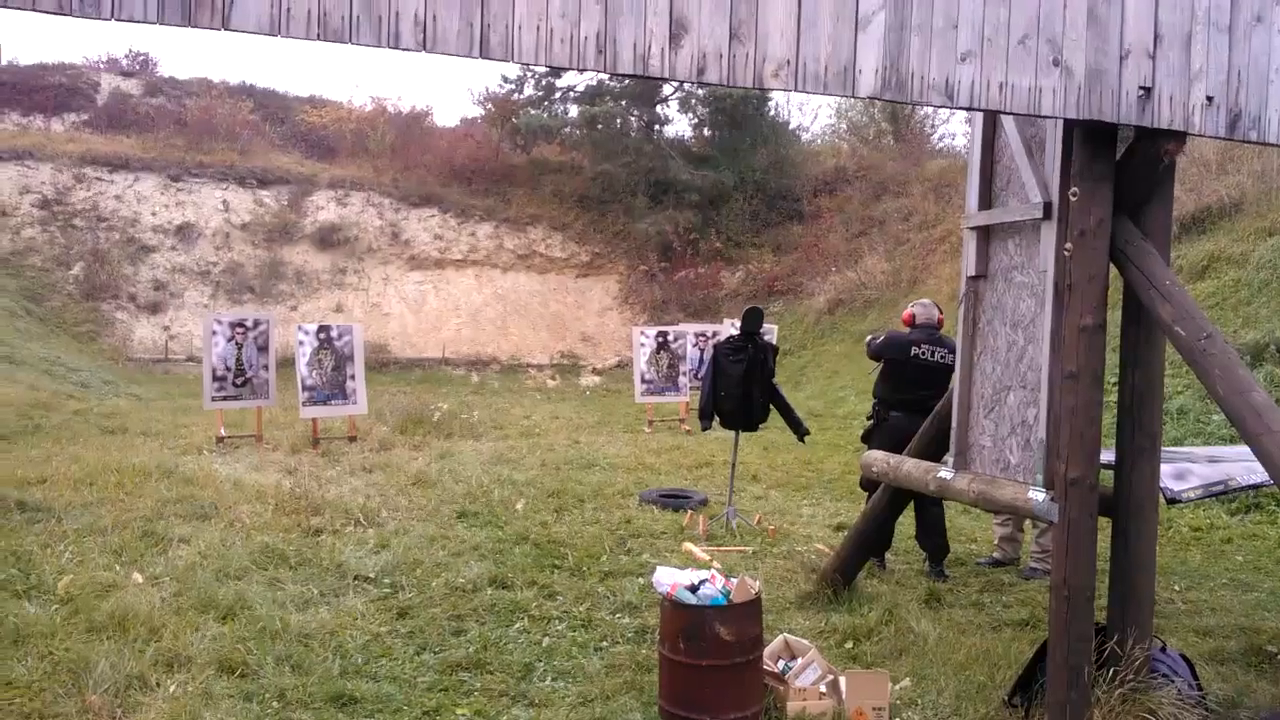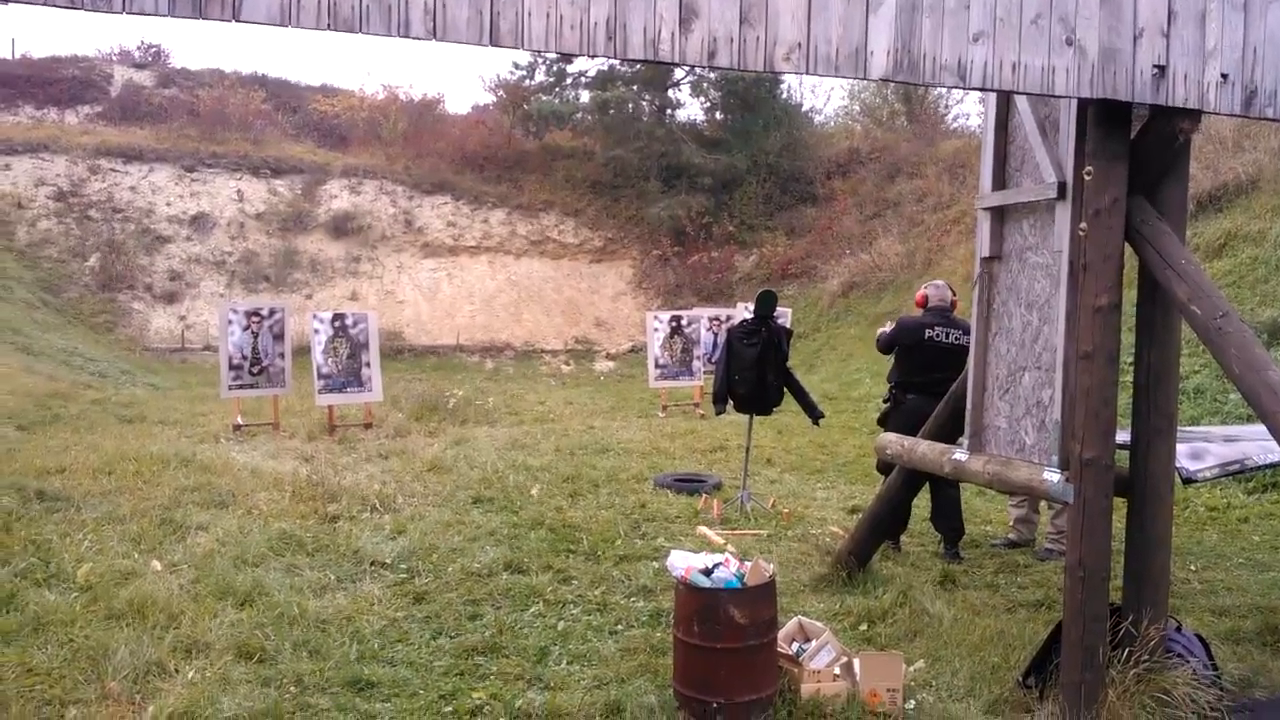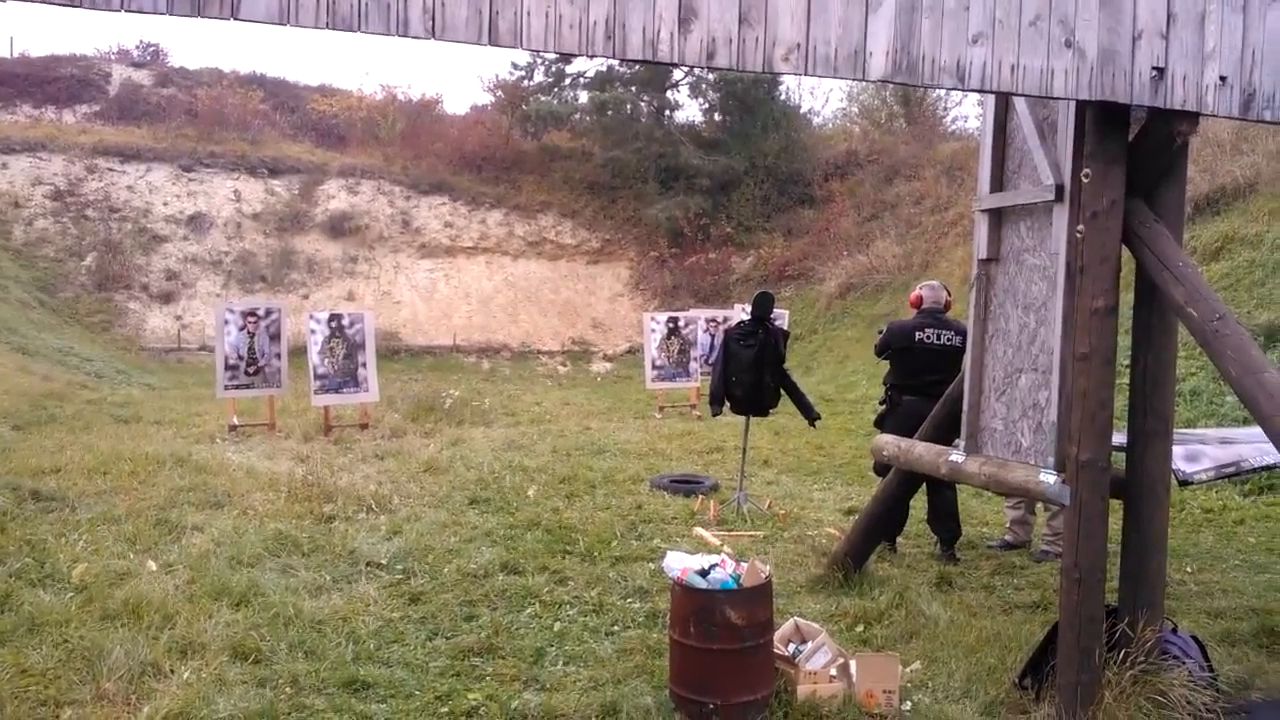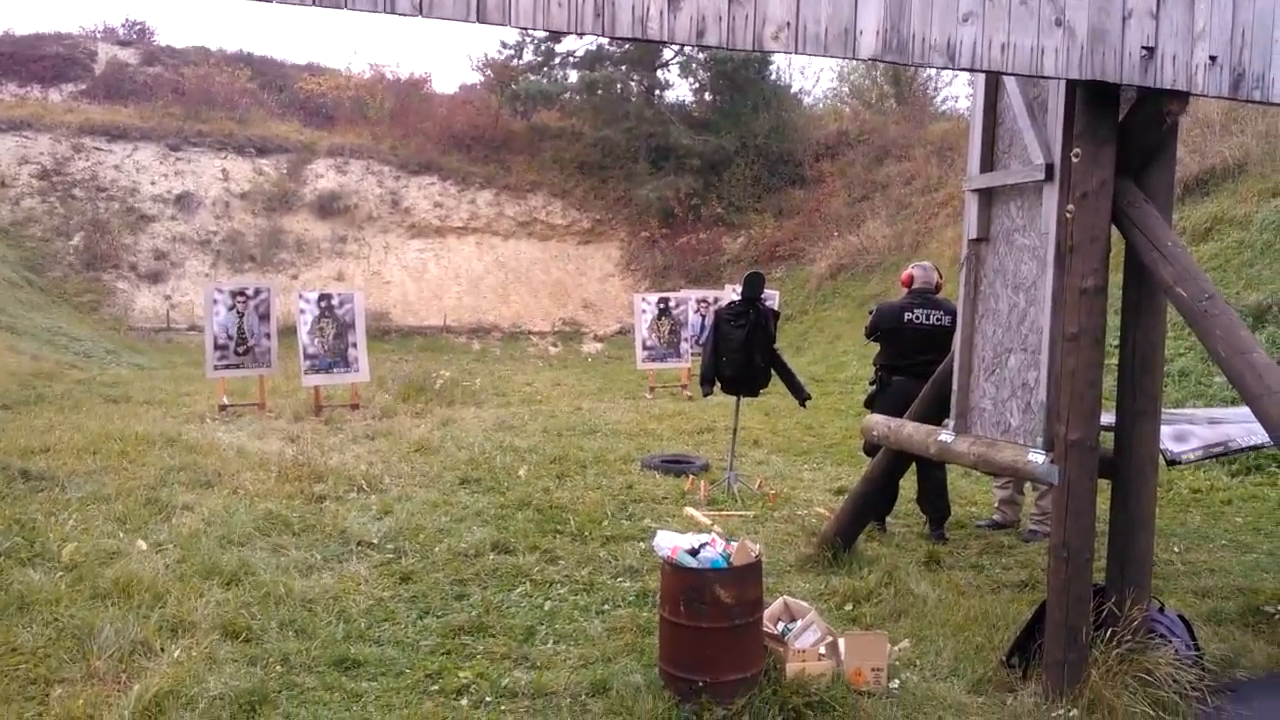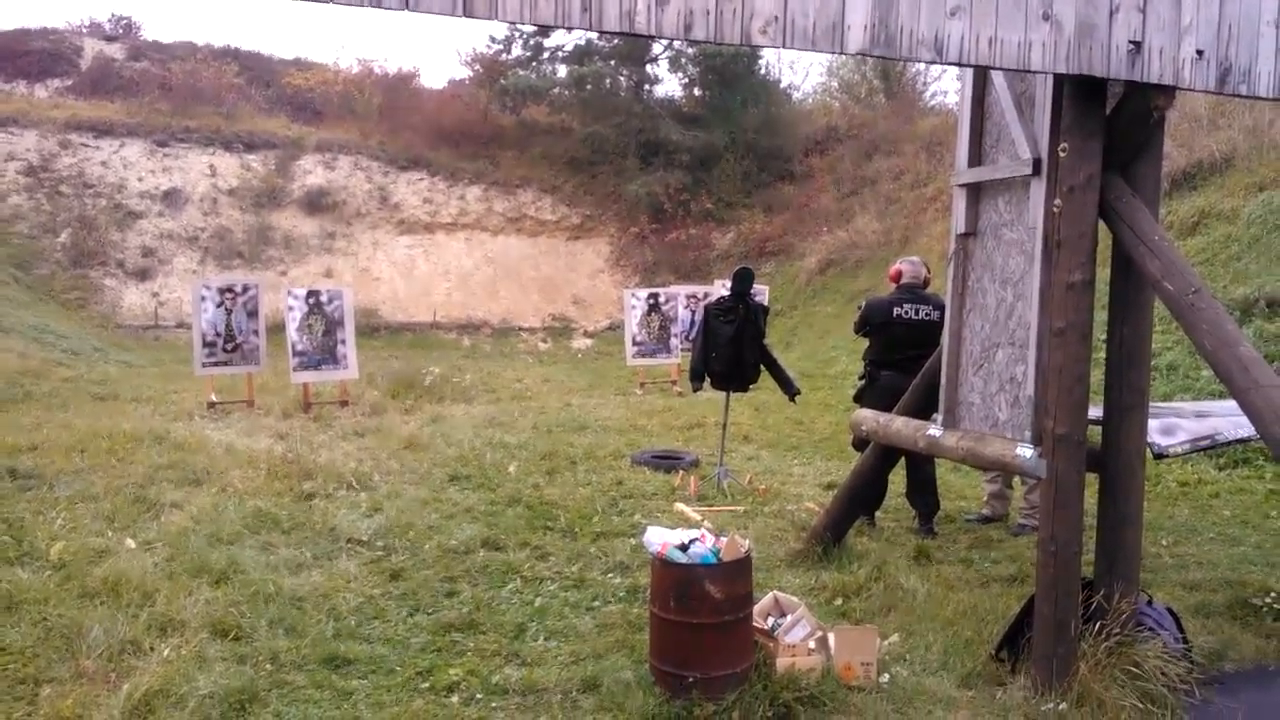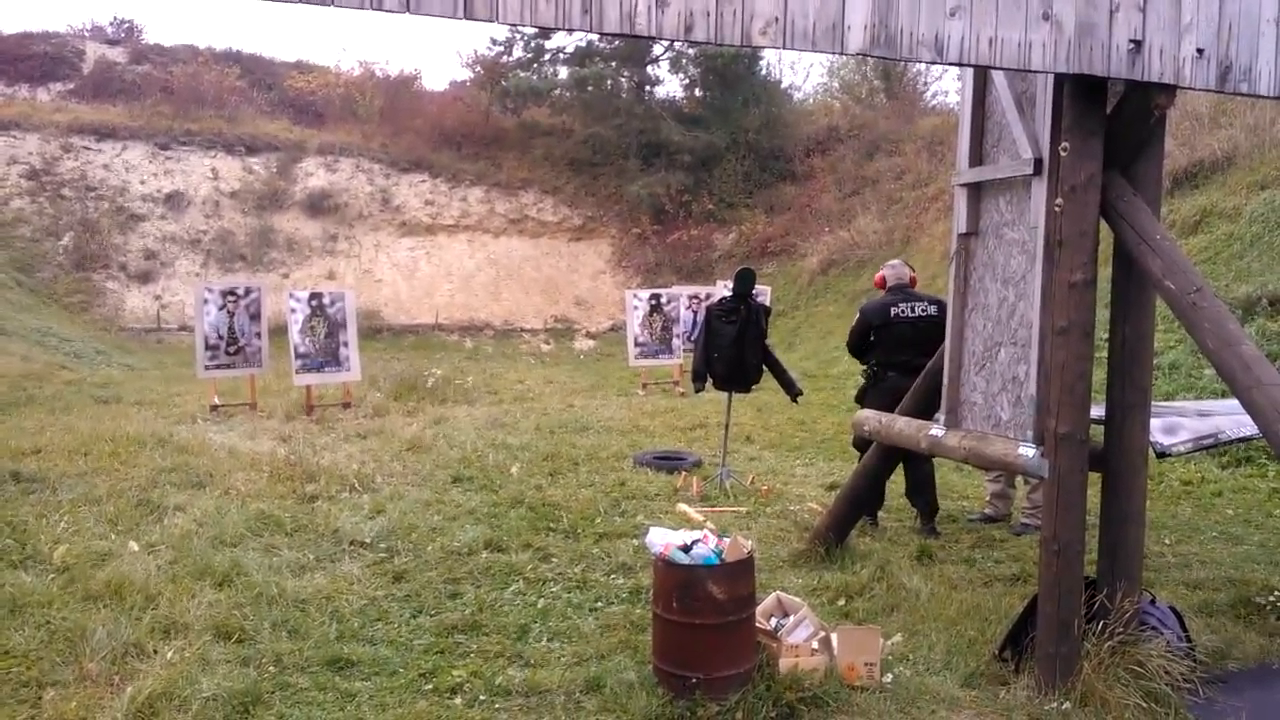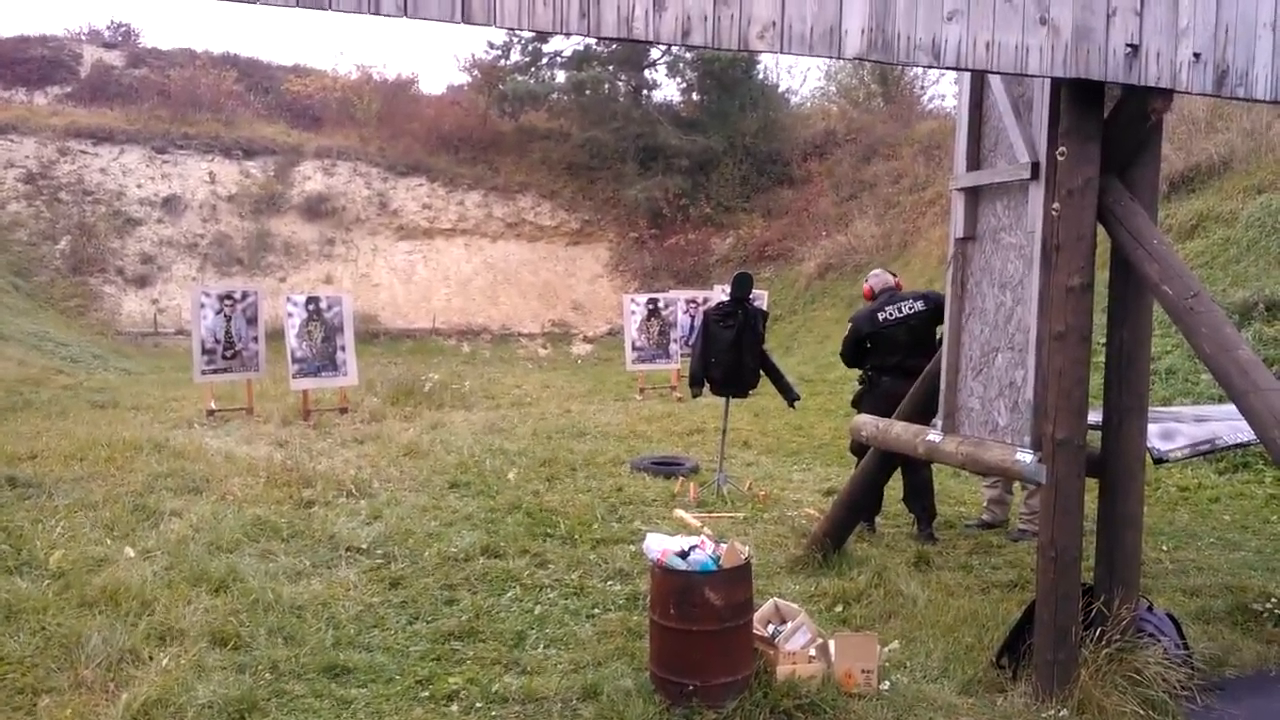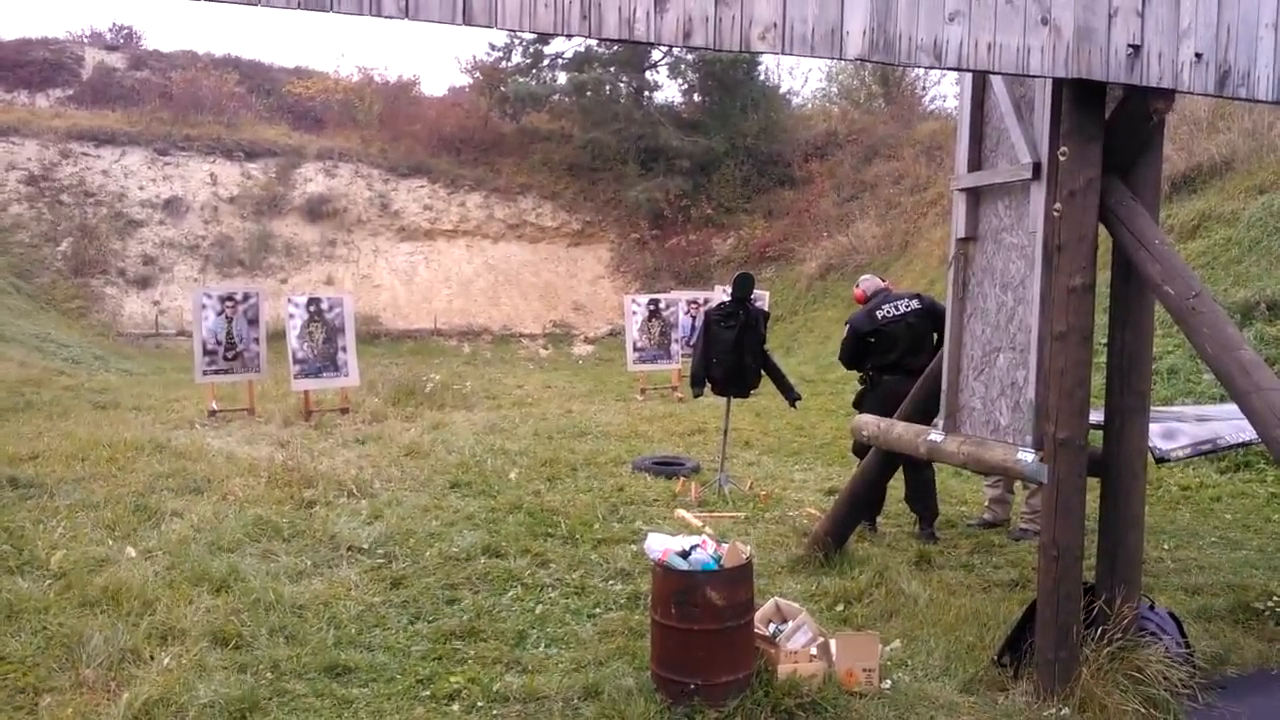
dt=0.5s
person 1, frame 1
left shoulder: (896, 341)
right shoulder: (950, 349)
left elbow: (873, 351)
right elbow: (941, 376)
left wrist: (873, 339)
left hip: (893, 424)
left knee: (881, 489)
right knee: (929, 494)
left ankle: (876, 554)
right ankle: (936, 561)
person 1, frame 2
left shoulder: (910, 325)
right shoulder: (965, 331)
left elbow: (883, 346)
right elbow: (958, 362)
left wrist: (884, 332)
left hip: (909, 407)
right knee: (945, 476)
left ankle: (891, 537)
right ankle: (951, 543)
person 1, frame 3
left shoulder: (900, 329)
right shoulder: (960, 332)
left elbow: (880, 351)
right elbow: (961, 365)
left wrist: (888, 335)
left hip: (905, 409)
right knee: (942, 477)
left ankle: (887, 538)
right ankle: (947, 545)
person 1, frame 4
left shoulder: (889, 310)
right shoulder: (951, 313)
left elbow: (870, 333)
left hip: (894, 390)
right knee: (931, 458)
left ankle: (877, 517)
right ankle: (936, 524)
person 1, frame 5
left shoulder: (878, 306)
right shoulder: (939, 308)
left elbow: (859, 329)
right elbow: (946, 341)
left hip: (883, 385)
right knee: (921, 453)
left ankle: (866, 512)
right ankle: (926, 519)
person 1, frame 6
left shoulder: (872, 309)
right shoulder: (936, 306)
left elbow: (854, 347)
left hip: (884, 386)
left knee: (873, 451)
right knee: (920, 453)
left ankle: (869, 513)
right ankle: (927, 518)
person 1, frame 7
left shoulder: (863, 318)
right shoulder: (926, 301)
left elbow: (848, 358)
right wrist: (931, 351)
left hip: (881, 391)
left knee: (870, 455)
right knee: (917, 457)
left ankle: (865, 518)
right ankle: (924, 524)
person 1, frame 8
left shoulder: (860, 319)
right shoulder: (920, 302)
left elbow: (848, 360)
right wrist: (933, 360)
left hip: (883, 391)
left knee: (872, 455)
right knee: (919, 457)
left ankle: (867, 518)
right ankle: (927, 524)
